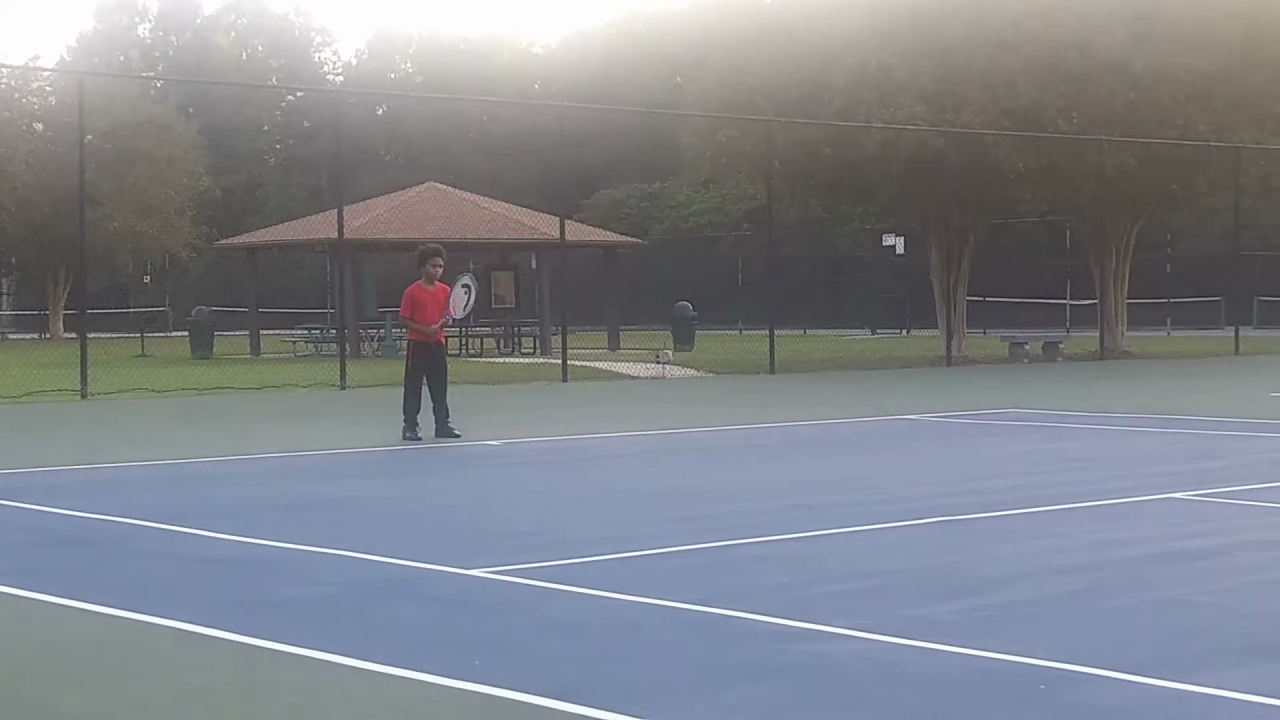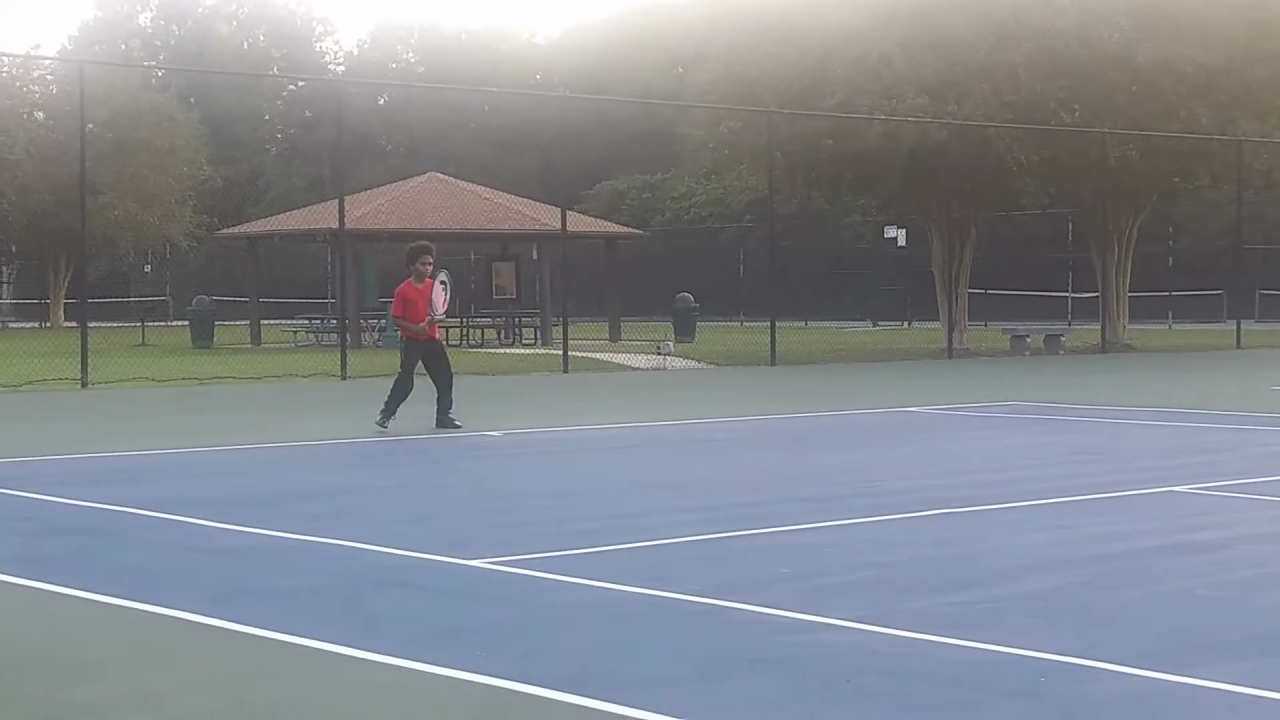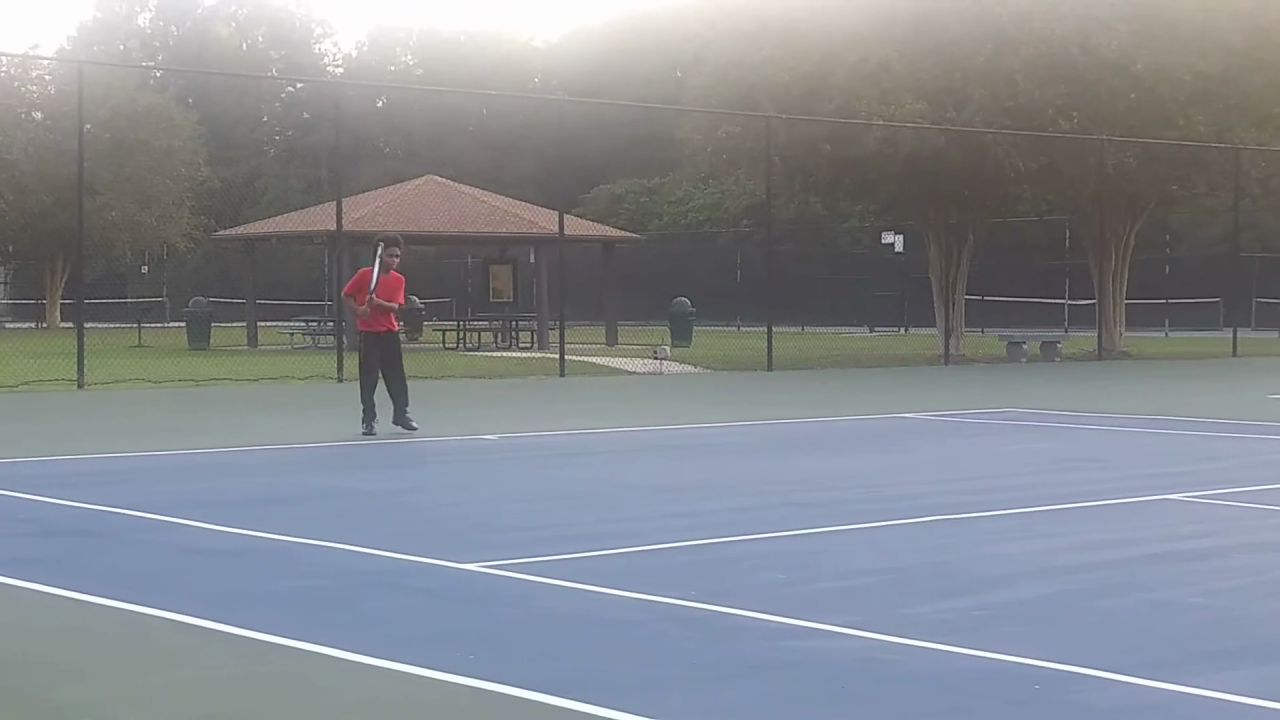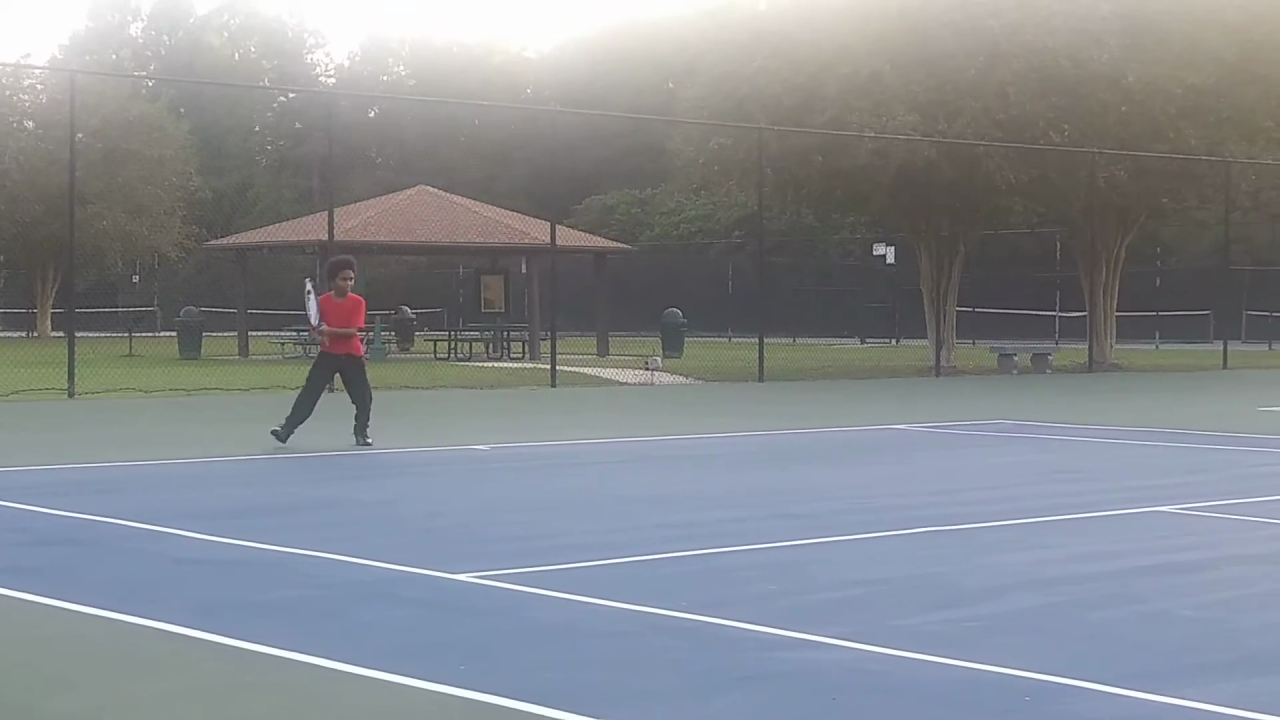
dt=0.3s
person 1, frame 1
left shoulder: (445, 290)
right shoulder: (412, 292)
left elbow: (448, 317)
right elbow: (405, 320)
left wrist: (445, 322)
right wrist: (425, 330)
left hip: (438, 344)
right hip: (418, 344)
left knee: (440, 386)
right knee: (414, 386)
left ankle: (442, 425)
right ankle: (410, 426)
person 1, frame 2
left shoulder: (435, 287)
right shoulder: (403, 290)
right elbow: (396, 319)
left wrist: (435, 320)
right wrist: (415, 328)
left hip: (432, 340)
right hip: (411, 340)
left knee: (445, 377)
right knee: (405, 379)
left ankle: (444, 415)
right ankle: (387, 413)
person 1, frame 3
left shoulder: (399, 280)
right shoulder: (364, 275)
left elbow: (395, 307)
right elbow: (347, 295)
left wrist: (378, 302)
right wrist: (358, 309)
left hip: (390, 332)
right hip: (368, 332)
left knee: (396, 374)
right knee: (369, 375)
left ankle: (402, 414)
right ankle: (369, 419)
person 1, frame 4
left shoulder: (358, 302)
right shoulder: (322, 302)
left elbow: (354, 331)
right elbow: (315, 327)
left wrist: (330, 331)
right wrist: (319, 336)
left hip: (352, 356)
right hip: (328, 354)
left knee: (363, 396)
right knee: (310, 391)
left ankle: (361, 431)
right ankle: (287, 428)
